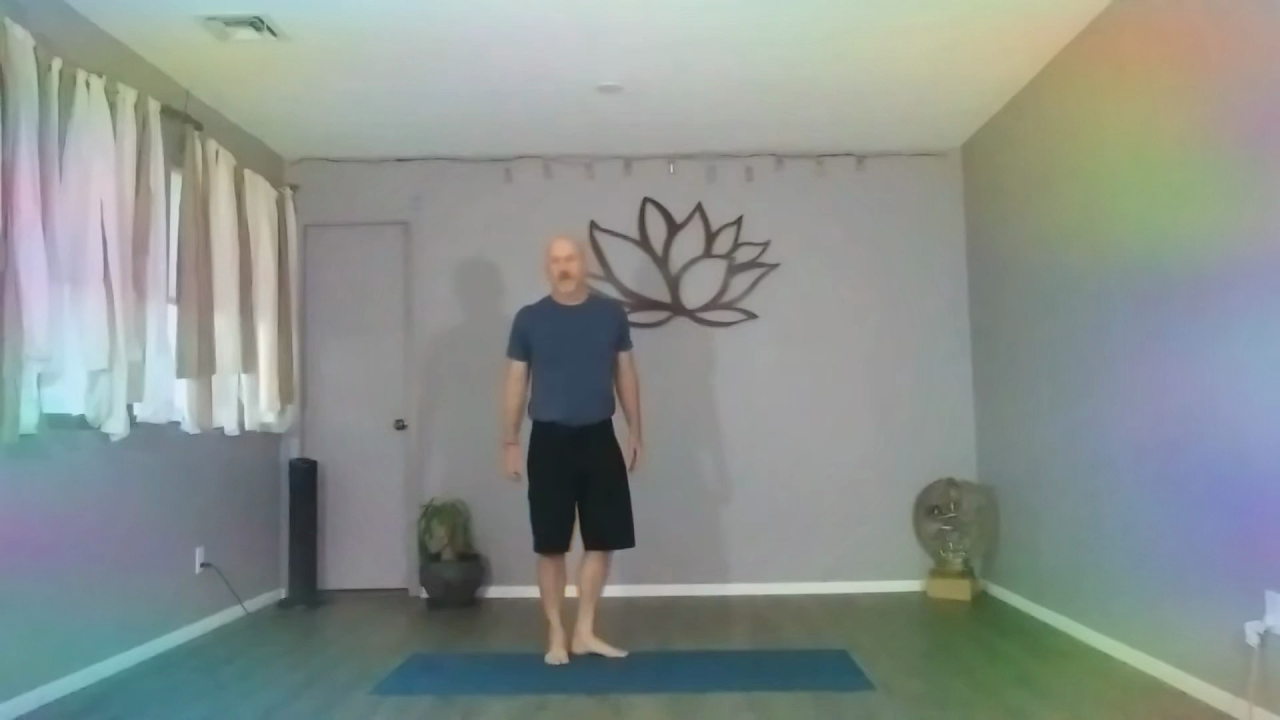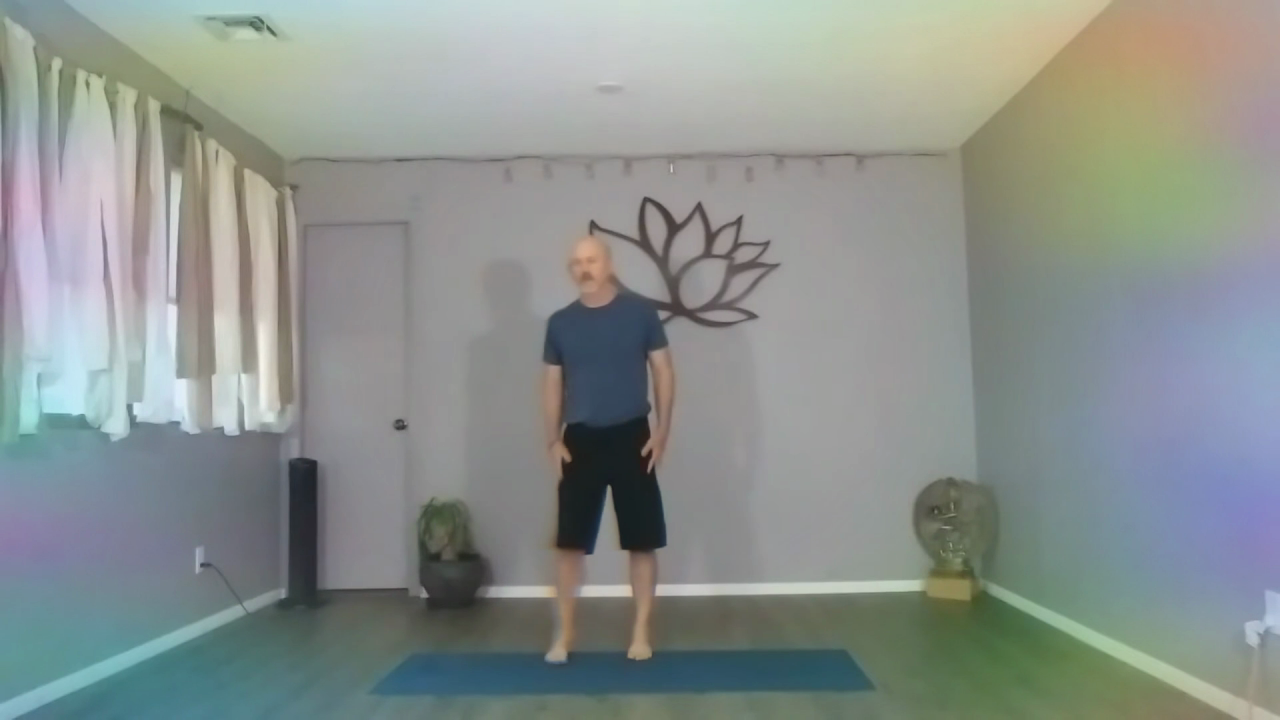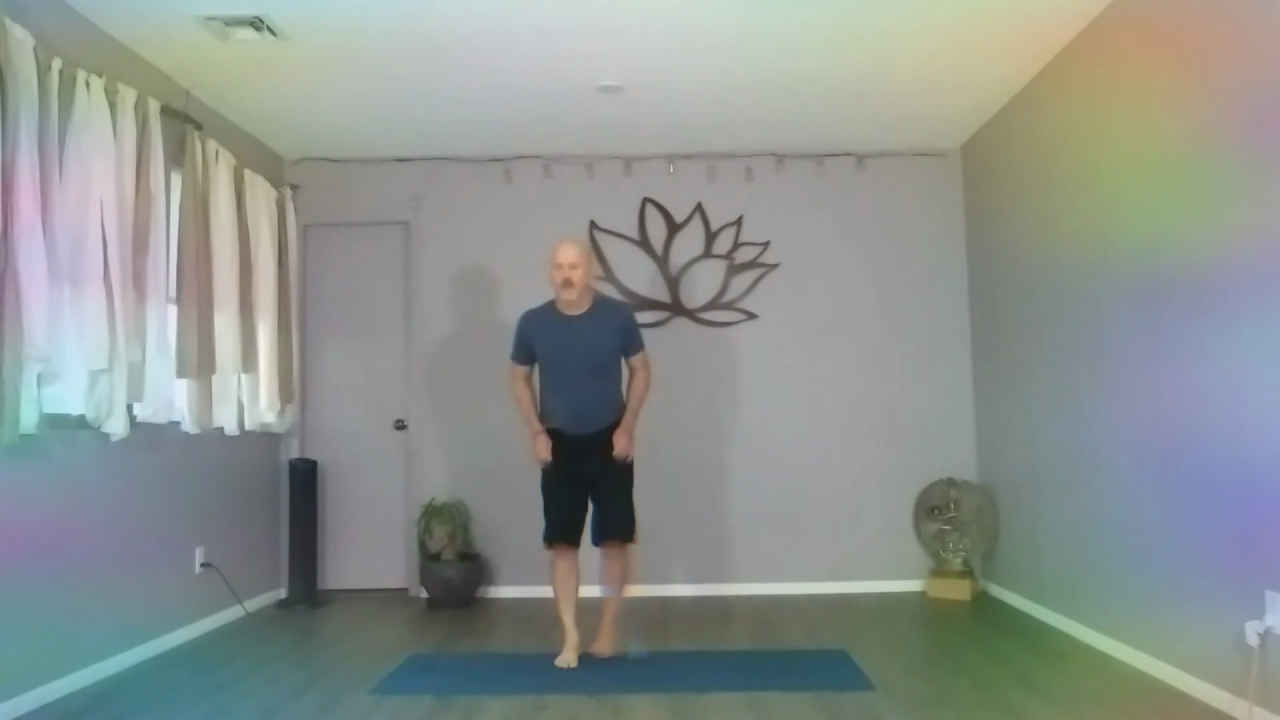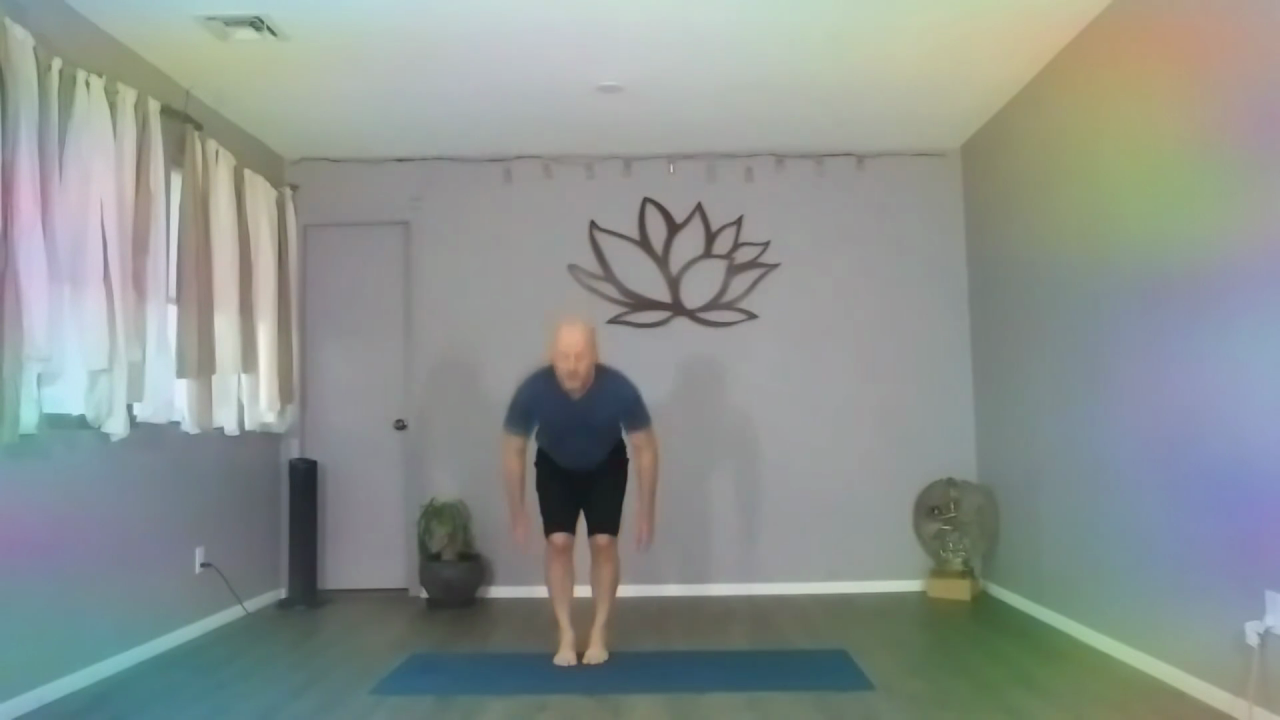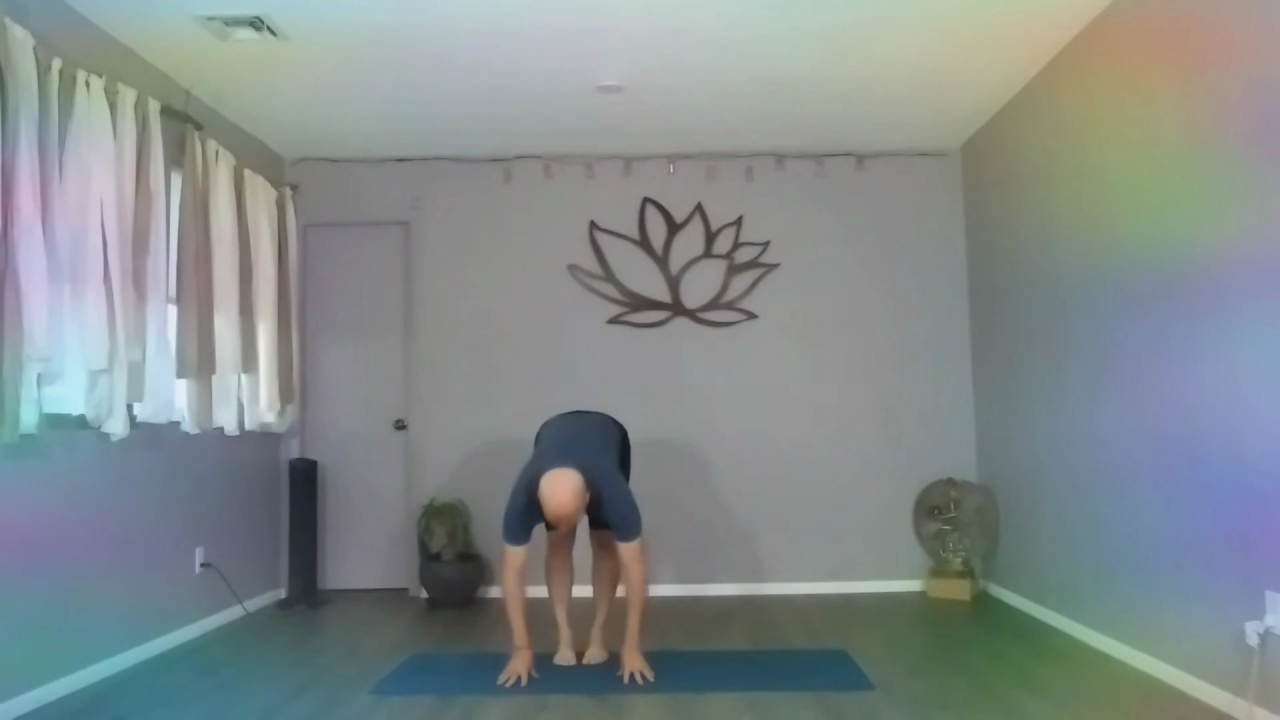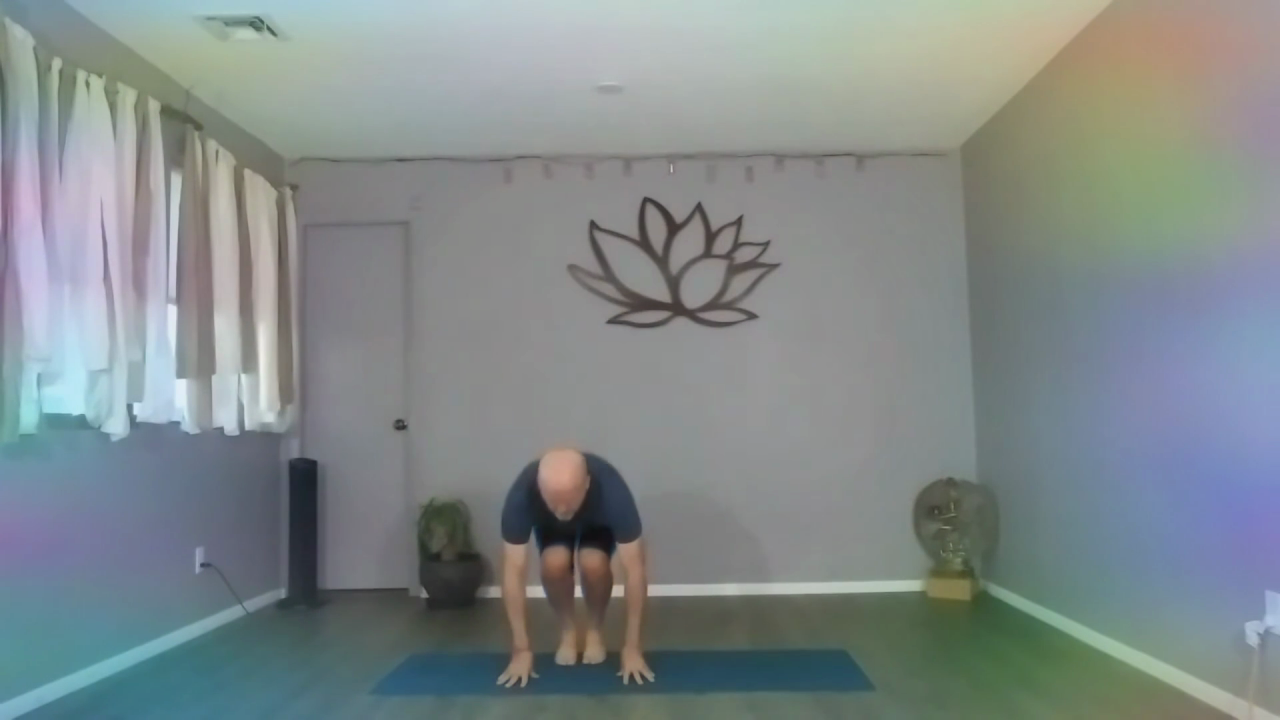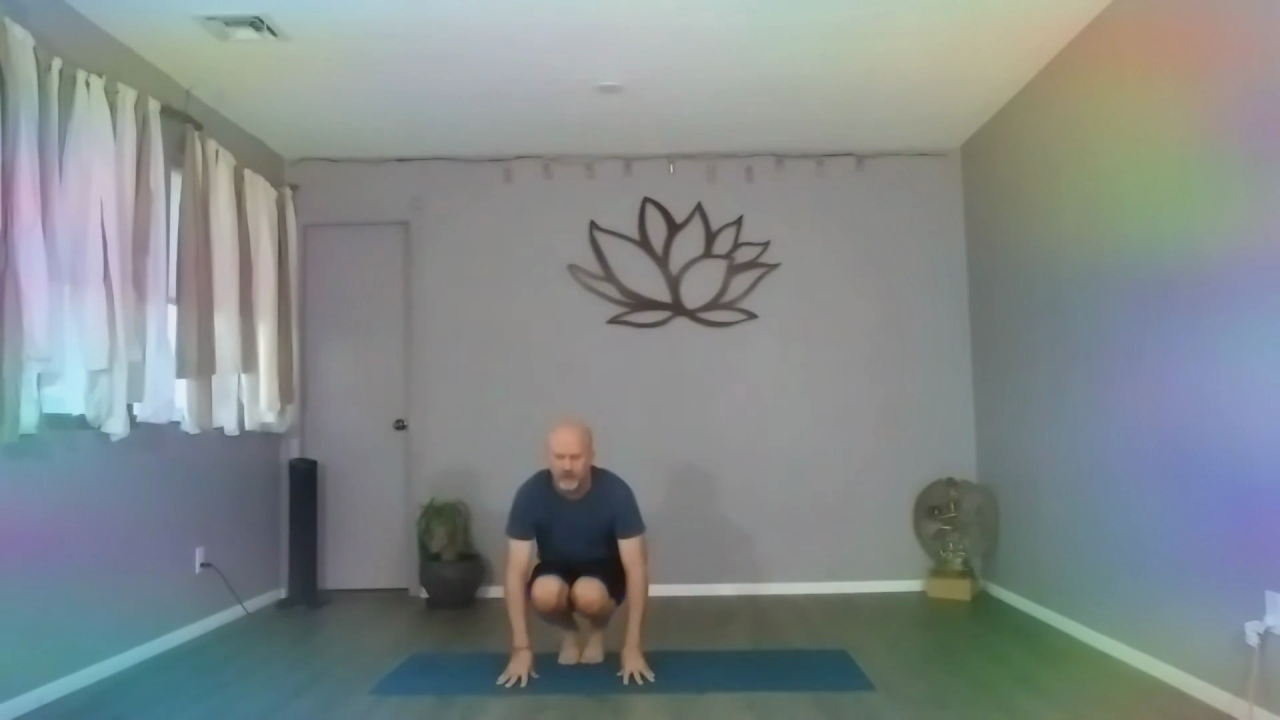
dt=0.7s
person 1, frame 1
left shoulder: (612, 314)
right shoulder: (529, 318)
left elbow: (625, 375)
right elbow: (516, 380)
left wrist: (636, 432)
right wrist: (510, 441)
left hip: (599, 437)
right hip: (550, 439)
left knee: (603, 541)
right knee: (550, 545)
left ankle: (585, 632)
right ankle: (557, 634)
person 1, frame 2
left shoulder: (641, 312)
right shoulder: (561, 322)
left elbow: (663, 371)
right elbow: (553, 383)
left wrist: (661, 431)
right wrist: (553, 439)
left hip: (631, 437)
right hip: (580, 439)
left knee: (642, 542)
right knee: (570, 541)
left ankle: (641, 631)
right ankle: (564, 632)
person 1, frame 3
left shoulder: (618, 316)
right shoulder: (533, 323)
left elbow: (641, 371)
right elbow: (520, 378)
left wrist: (627, 426)
right wrist: (536, 431)
left hip: (609, 442)
right hip: (559, 445)
left knee: (614, 539)
right knee: (561, 544)
left ankle: (607, 625)
right ankle: (570, 637)
person 1, frame 4
left shoulder: (620, 389)
right shoulder: (533, 390)
left elbow: (645, 448)
right elbow: (514, 450)
left wrist: (646, 514)
right wrist: (517, 515)
left hip: (605, 466)
right hip: (554, 468)
left knee: (603, 542)
right knee: (558, 542)
left ankle: (598, 634)
right ankle: (566, 636)
person 1, frame 5
left shoulder: (612, 492)
right shoulder: (524, 498)
left elbow: (634, 567)
right elbow: (512, 572)
left wrist: (631, 646)
right wrist: (521, 648)
left knee: (605, 544)
right knee: (558, 543)
left ankle: (597, 633)
right ankle: (564, 635)
person 1, frame 6
left shoulder: (612, 492)
right shoulder: (522, 495)
left elbow: (635, 570)
right elbow: (513, 573)
left wrist: (632, 648)
right wrist: (521, 650)
left hip: (598, 525)
right hip: (550, 527)
left knee: (593, 563)
right knee: (555, 563)
left ankle: (594, 629)
right ankle: (568, 629)
person 1, frame 7
left shoulder: (616, 492)
right shoulder: (531, 494)
left elbow: (636, 567)
right elbow: (516, 569)
left wrist: (632, 647)
right wrist: (521, 648)
left hip: (603, 570)
right hip: (556, 569)
left knee: (588, 595)
right knee: (544, 594)
left ankle: (595, 631)
right ankle: (570, 632)
